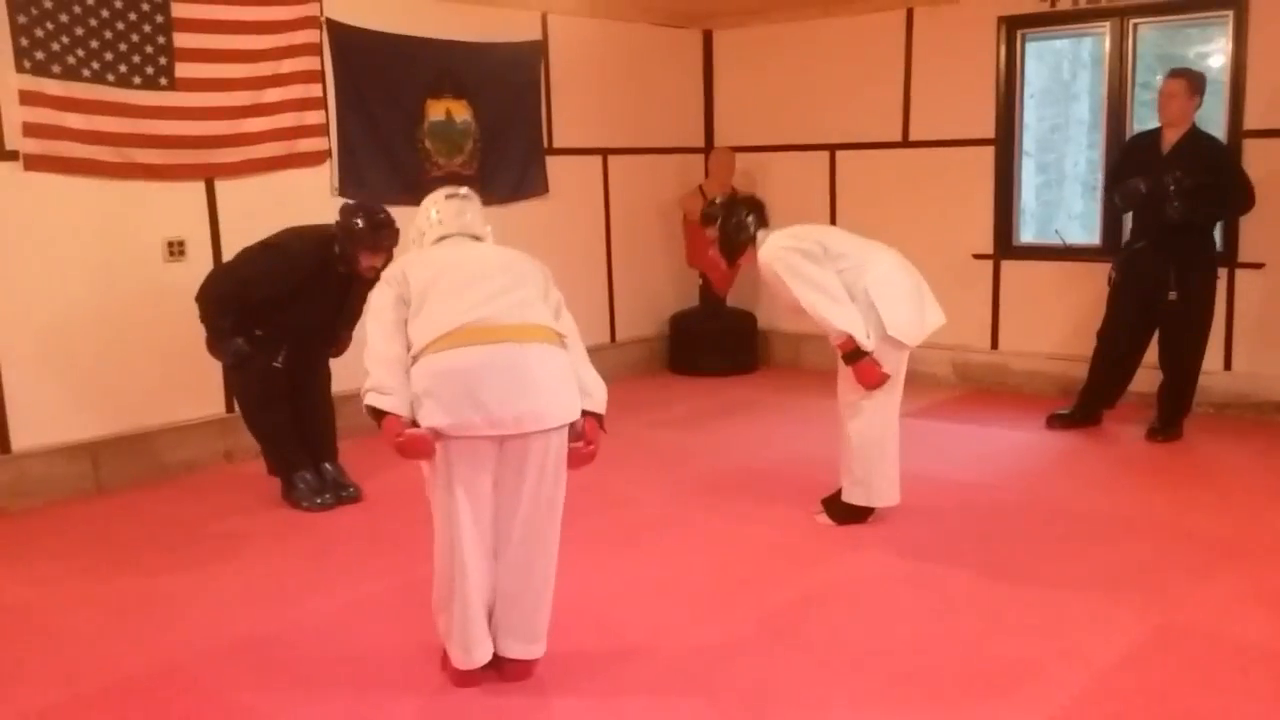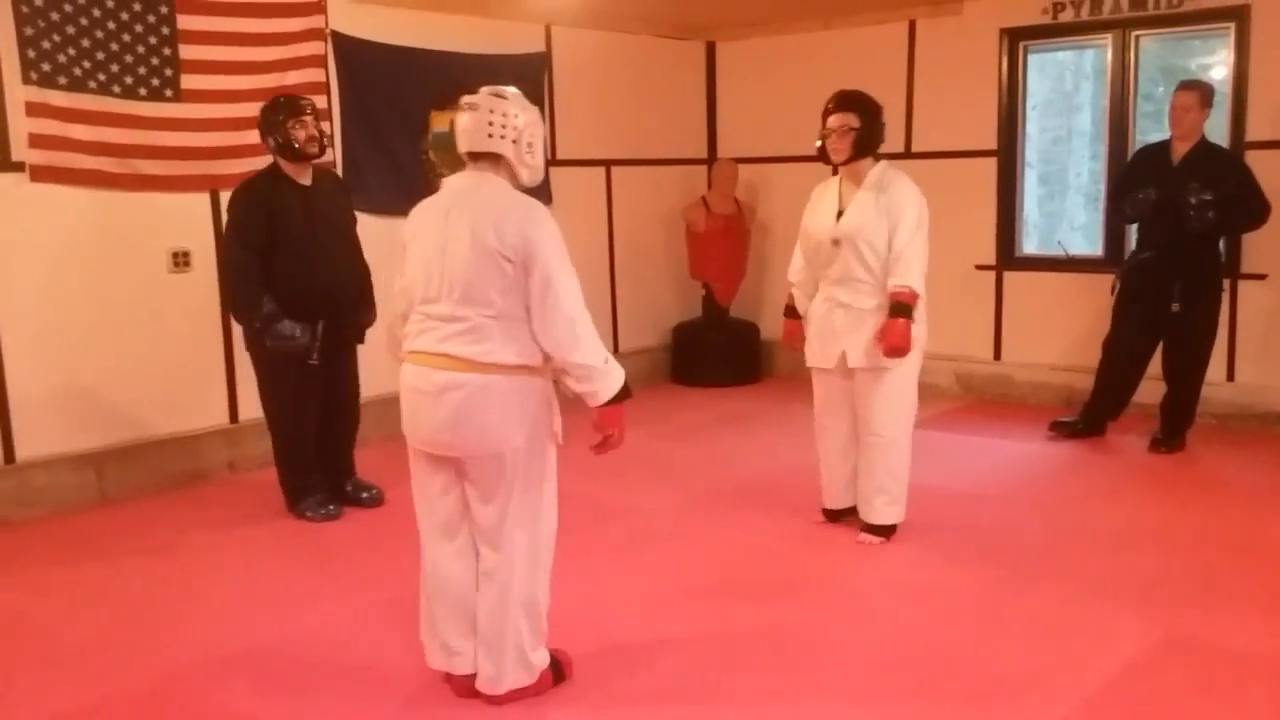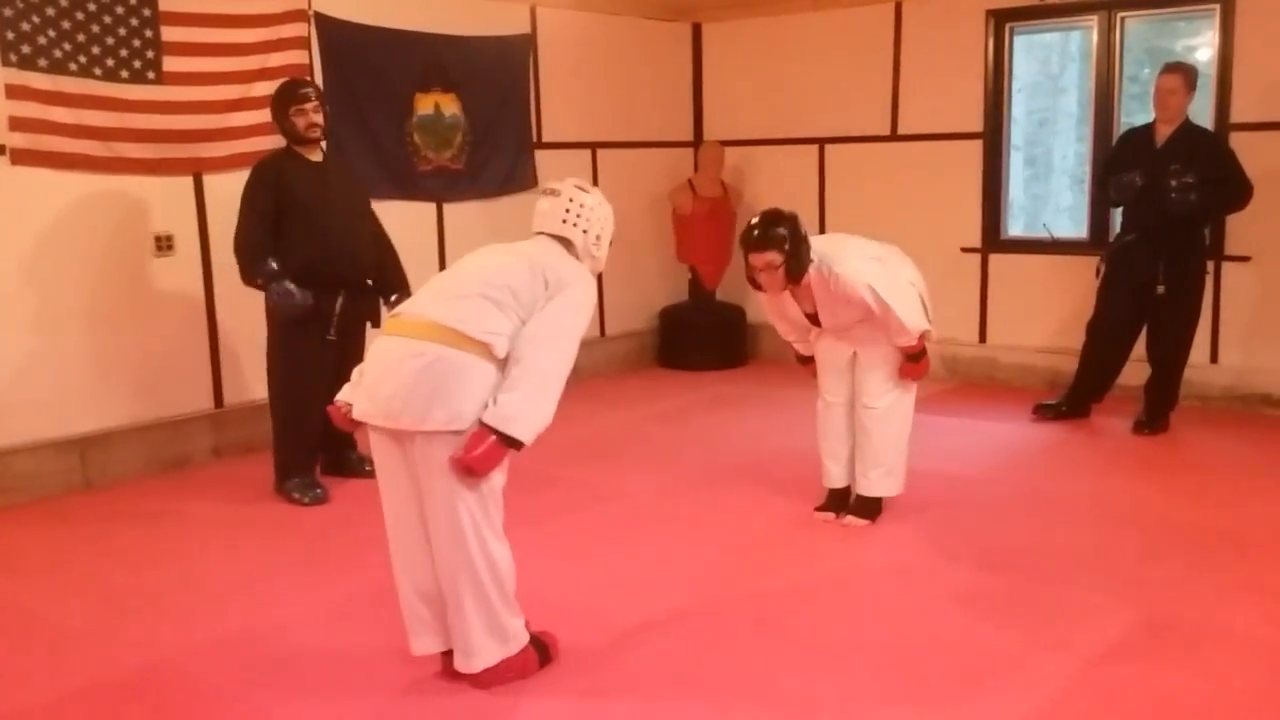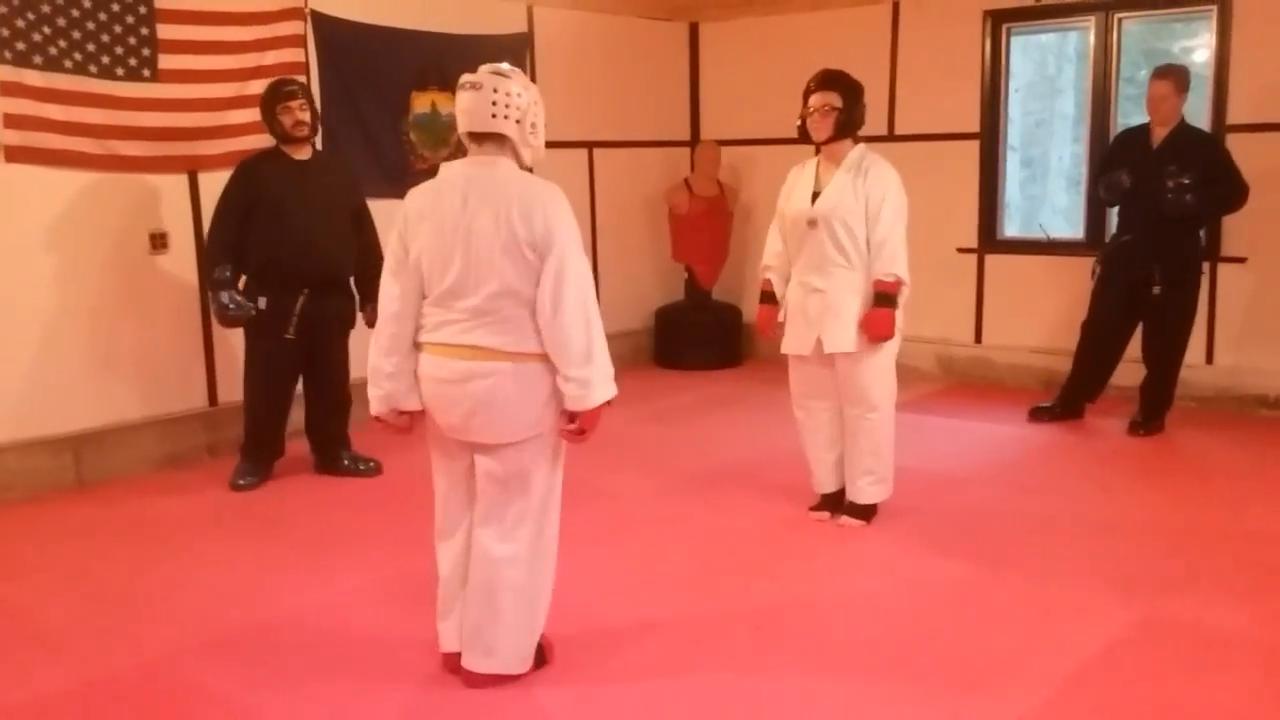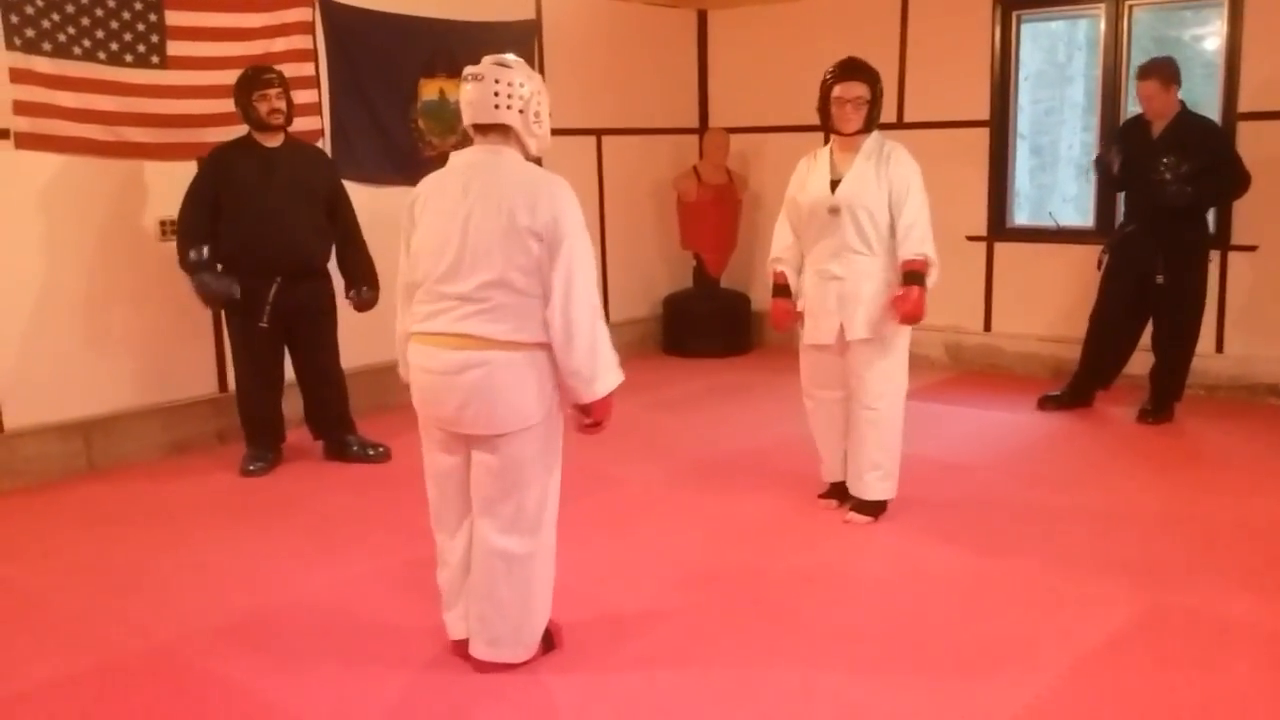
dt=1s
person 1, frame 1
left shoulder: (403, 271)
right shoulder: (524, 263)
left elbow: (385, 346)
right elbow: (569, 338)
left wrist: (393, 416)
right wrist: (588, 414)
left hip: (451, 379)
right hip: (536, 376)
left knee: (462, 521)
right knee: (527, 522)
left ankle: (466, 652)
right ankle: (518, 647)
person 1, frame 2
left shoulder: (424, 215)
right shoulder: (525, 217)
right elbow: (561, 318)
right wrist: (607, 396)
left hip: (427, 392)
right hip: (500, 397)
left knee: (447, 534)
right knee: (512, 537)
left ankle: (458, 660)
right ankle: (513, 668)
person 1, frame 3
left shoulder: (497, 257)
right shoulder: (576, 280)
right elbow: (539, 358)
left wrist: (355, 391)
right wrist: (503, 432)
left hip: (389, 366)
right hip: (449, 377)
left knee: (415, 520)
right knee: (467, 519)
left ankle: (449, 642)
right ankle: (494, 651)
person 1, frame 4
left shoulder: (421, 201)
right shoulder: (540, 200)
left elbow: (398, 306)
right elbow: (566, 305)
left wrist: (395, 391)
right wrist: (586, 392)
left hip: (443, 378)
right hip: (516, 384)
left knee: (458, 519)
right knee: (515, 521)
left ankle: (459, 639)
right ankle: (498, 652)
person 1, frame 5
left shoulder: (428, 190)
right shoulder: (544, 192)
left elbow: (410, 290)
right elbow: (571, 301)
left wrist: (418, 362)
right wrist: (592, 385)
left hip: (436, 368)
right hip: (511, 374)
left knee: (455, 508)
right knee: (514, 512)
left ankle: (464, 624)
right ankle: (504, 638)
person 2, frame 1
left shoulder: (774, 257)
right shoulder: (780, 245)
left elbow: (829, 305)
left wrist: (857, 358)
right wrist: (855, 355)
left hip: (883, 302)
right hip: (882, 294)
left knee: (865, 405)
right knee: (864, 404)
left ankle: (860, 499)
right ankle: (858, 490)
person 2, frame 2
left shoulder: (899, 190)
right shoulder: (822, 194)
left elbow: (909, 262)
right elbow: (806, 261)
left wrist: (900, 318)
right wrist: (794, 312)
left hip: (881, 322)
right hip: (832, 321)
left knee: (883, 422)
right knee: (832, 418)
left ankle: (882, 514)
right ankle: (842, 500)
person 2, frame 3
left shoulder: (847, 272)
right shoulder: (772, 287)
left elbow: (900, 311)
right elbow: (793, 326)
left wrist: (916, 355)
right wrist: (808, 356)
left hip: (889, 305)
right hip: (837, 322)
left knee: (878, 399)
right knee: (833, 397)
left ankle: (871, 494)
right ankle: (838, 488)
person 2, frame 4
left shoulder: (876, 173)
right shoulder: (798, 176)
left elbow: (889, 244)
right elbow: (780, 243)
left wrist: (885, 303)
right wrist: (770, 297)
left hip: (857, 306)
right hip: (806, 307)
left knee: (865, 404)
right knee: (813, 404)
left ankle: (865, 496)
right ankle: (831, 488)
person 2, frame 5
left shoulder: (894, 160)
right shoulder: (809, 165)
left elbow: (913, 228)
right elbow: (789, 232)
left wrist: (915, 284)
right wrist: (782, 290)
left hip: (876, 295)
right hip: (821, 296)
left knee: (874, 395)
right knee: (823, 393)
left ankle: (872, 490)
right ankle: (838, 478)
person 3, frame 1
left shoulder: (365, 266)
right shoulder: (294, 257)
right elbow: (217, 290)
left wrist: (341, 332)
right wrist: (224, 337)
right hip: (255, 335)
left knee: (314, 392)
right knee: (265, 397)
left ankle: (326, 467)
right ankle: (298, 476)
person 3, frame 2
left shoulder: (333, 187)
right shoulder: (255, 195)
left elbow: (351, 250)
right elbow: (237, 265)
left wrist: (365, 302)
right wrist: (265, 320)
left hip: (337, 323)
right hip: (285, 327)
left knee: (343, 406)
right knee: (293, 414)
left ankle: (341, 480)
right ankle: (305, 491)
person 3, frame 3
left shoulder: (342, 172)
right shoulder: (271, 172)
left elbow: (372, 233)
right elbow: (251, 237)
left wrist: (394, 286)
right wrist: (272, 280)
left hip: (350, 299)
right hip: (302, 301)
left knee: (343, 384)
right knee: (299, 388)
left ankle: (339, 454)
right ankle: (295, 472)
person 3, frame 4
left shoulder: (337, 172)
right shoulder: (253, 172)
left elbow: (365, 238)
right elbow: (224, 235)
left wrist: (373, 294)
right wrist: (224, 286)
left hip: (331, 299)
right hip: (273, 300)
left knee: (332, 383)
right knee: (267, 385)
left ankle: (333, 451)
right ankle: (257, 458)
person 3, frame 5
left shoulder: (313, 159)
right shoulder: (223, 161)
left elbow: (344, 223)
right elbow: (194, 221)
left wrist: (361, 277)
right wrist: (202, 269)
left hip: (310, 286)
right hip: (249, 289)
left knee: (323, 368)
right knee: (257, 374)
left ankle: (341, 437)
right ankle: (263, 445)
person 4, frame 1
left shoulder: (1211, 151)
right shoulder: (1138, 146)
left elbow: (1241, 198)
right elbow: (1114, 188)
left wrist: (1194, 209)
right wrist: (1126, 194)
left hip: (1189, 262)
right hip: (1140, 256)
left knee: (1181, 345)
right knee: (1115, 335)
left ankle: (1170, 419)
right ankle: (1089, 407)
person 4, frame 2
left shoulder: (1224, 163)
right shoulder: (1146, 158)
left elbow: (1257, 210)
right elbow: (1116, 202)
left wrist: (1215, 219)
right wrist: (1132, 206)
left hip: (1195, 274)
right hip: (1146, 268)
left knee: (1185, 357)
right knee: (1121, 346)
left ankle: (1173, 430)
right ankle: (1093, 417)
person 4, frame 3
left shoulder: (1207, 145)
right shoulder: (1131, 141)
left elbow: (1239, 191)
right elbow: (1103, 184)
left wrist: (1197, 201)
right wrist: (1116, 190)
left hip: (1179, 256)
right hip: (1130, 249)
left knee: (1169, 339)
right knee: (1105, 328)
left ankle: (1157, 411)
right ankle: (1077, 400)
person 4, frame 4
left shoulder: (1203, 146)
right shoulder: (1127, 141)
left elbow: (1235, 193)
right elbow: (1102, 185)
left wrist: (1194, 202)
right wrist: (1107, 188)
left hip: (1175, 257)
right hip: (1126, 250)
left knee: (1164, 339)
right knee: (1100, 328)
left ankle: (1152, 412)
right ankle: (1071, 400)
person 4, frame 5
left shoulder: (1204, 133)
right shoulder: (1132, 131)
left elbow: (1236, 181)
right elbow: (1120, 180)
left wrist: (1192, 193)
right wrist: (1110, 170)
left hip: (1181, 245)
right hip: (1134, 239)
left knee: (1174, 325)
right knee: (1109, 316)
left ankle: (1162, 401)
right ankle: (1081, 389)
